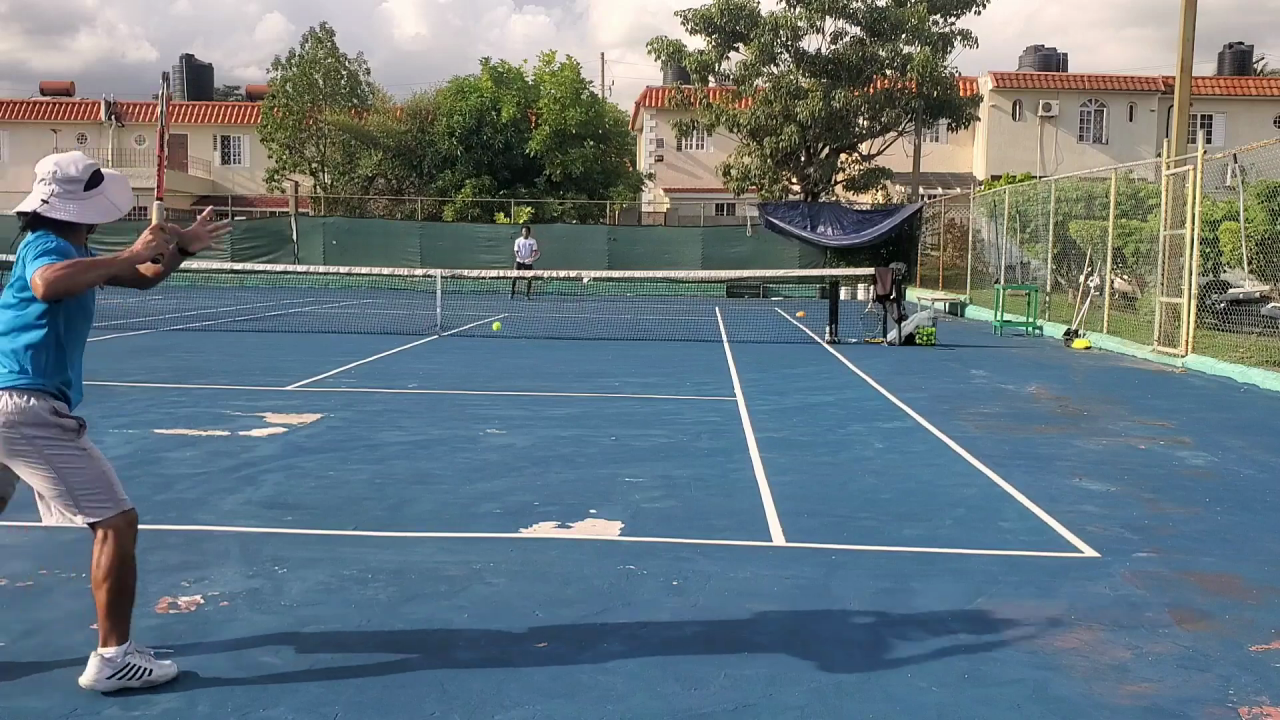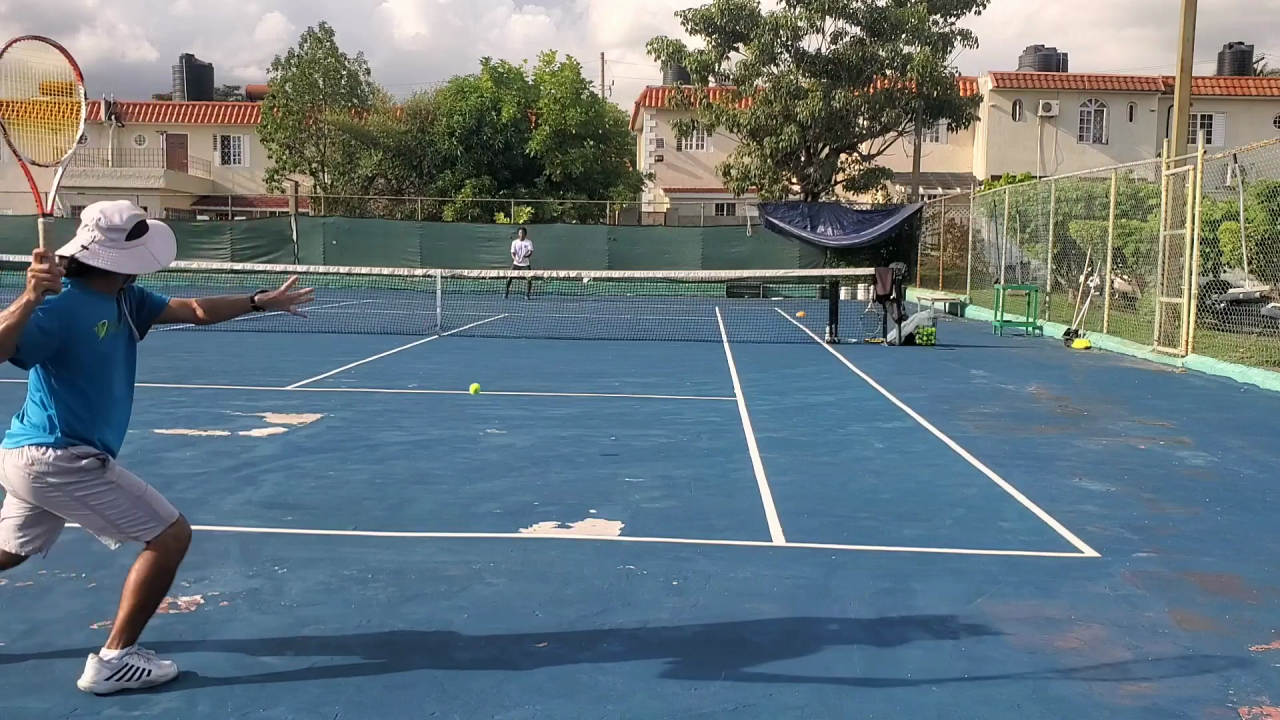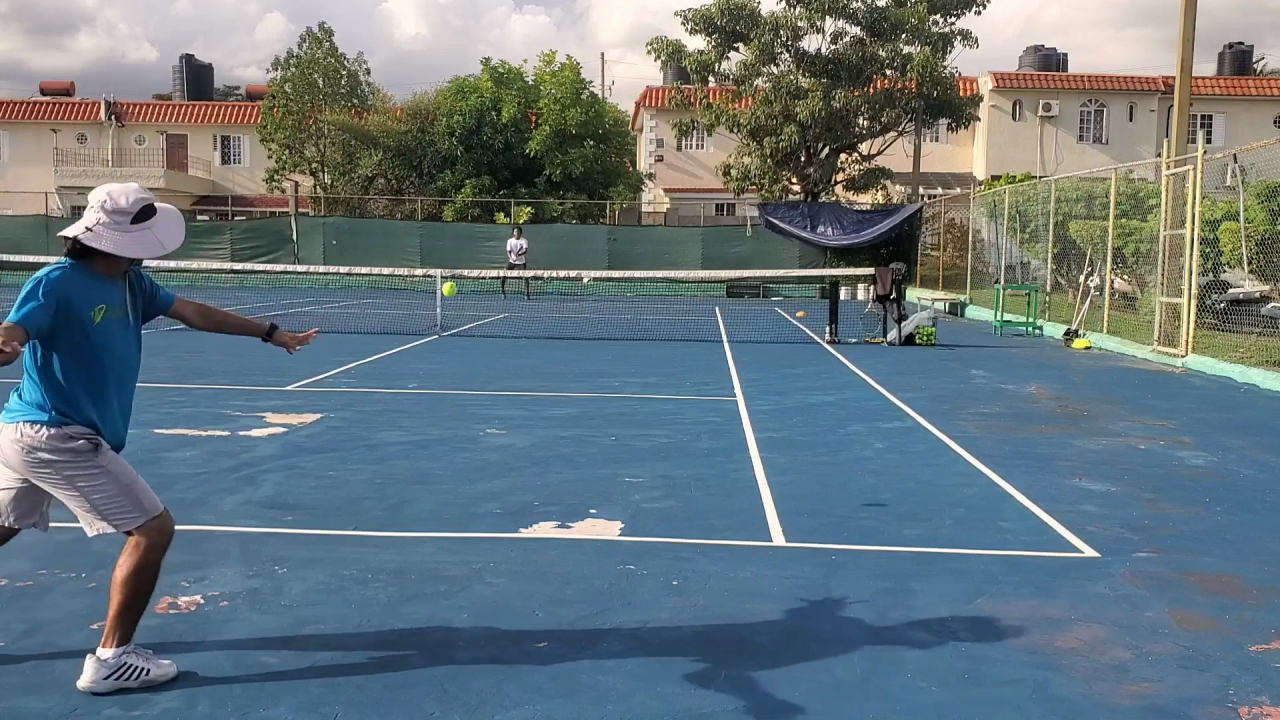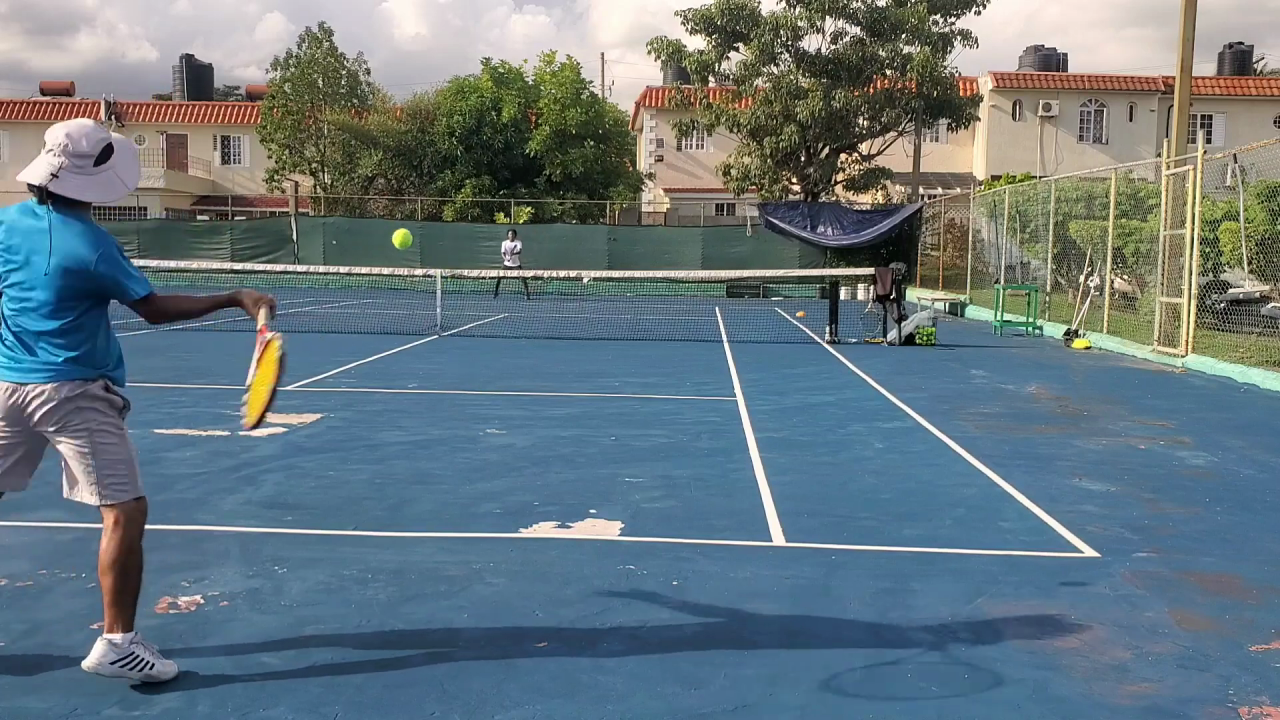
dt=0.2s
person 1, frame 1
left shoulder: (67, 248)
right shoulder: (48, 248)
left elbow: (144, 272)
right elbow: (51, 285)
left wrist: (182, 246)
right wrist: (134, 253)
right knee: (119, 522)
right ankle: (113, 657)
person 1, frame 2
left shoulder: (123, 296)
right shoulder: (56, 305)
left elbow: (191, 310)
left wrist: (260, 302)
right hip: (58, 460)
right knee: (170, 536)
right ankle: (113, 658)
person 1, frame 3
left shoulder: (128, 280)
right shoulder: (53, 284)
left elbow: (191, 311)
left wrist: (268, 331)
right hip: (48, 437)
right knee: (151, 529)
right ankle: (111, 657)
person 1, frame 4
right shoulder: (91, 242)
right elbow: (158, 309)
right wrist: (233, 299)
right hip: (78, 392)
right knee: (124, 511)
right ankle: (116, 642)
